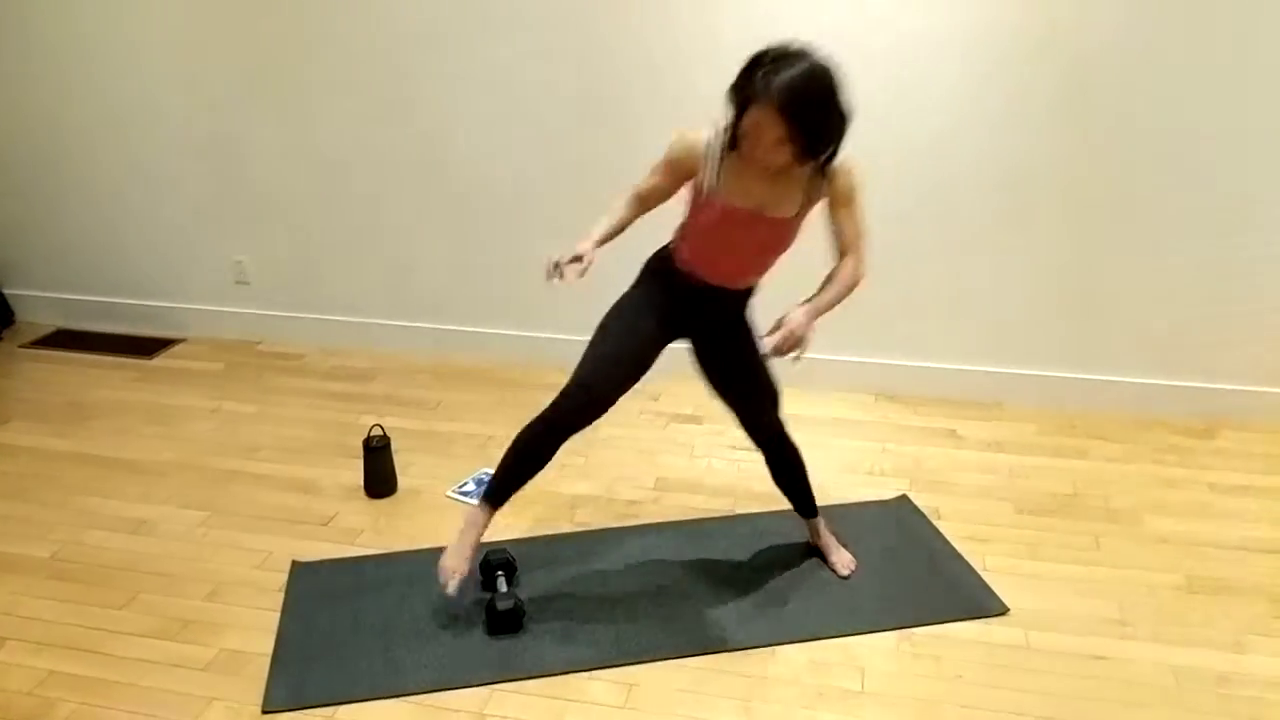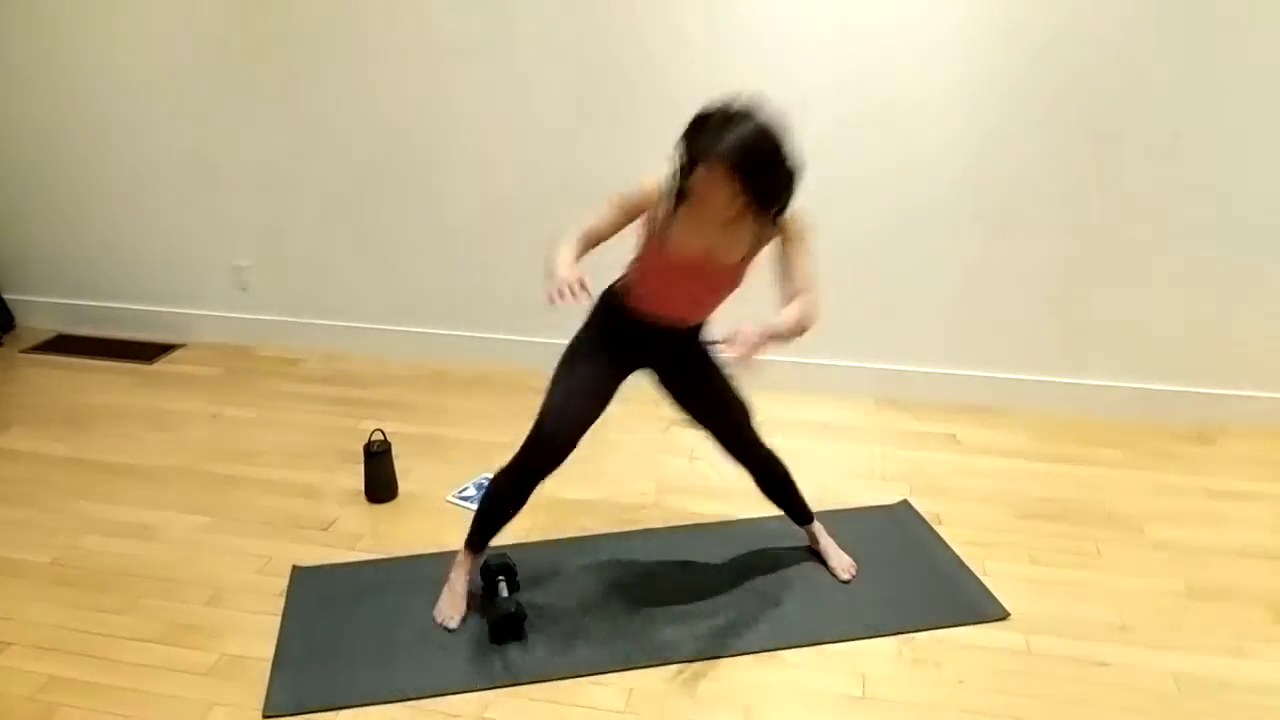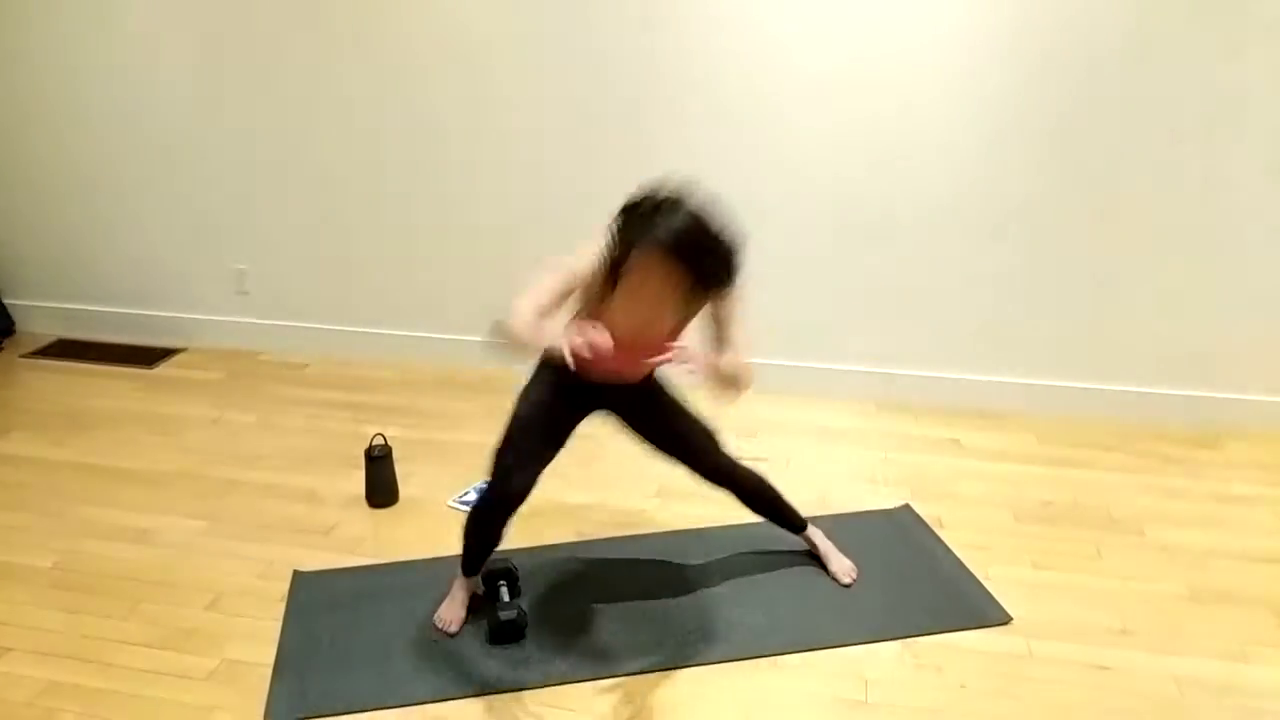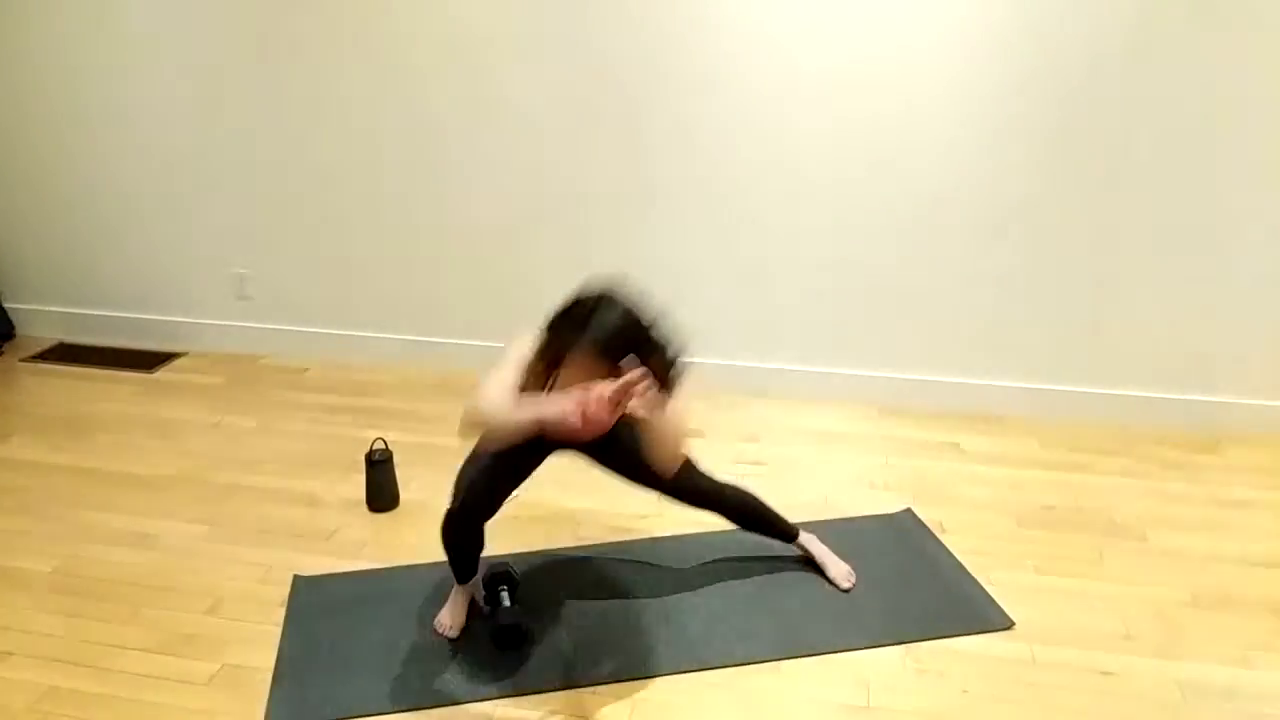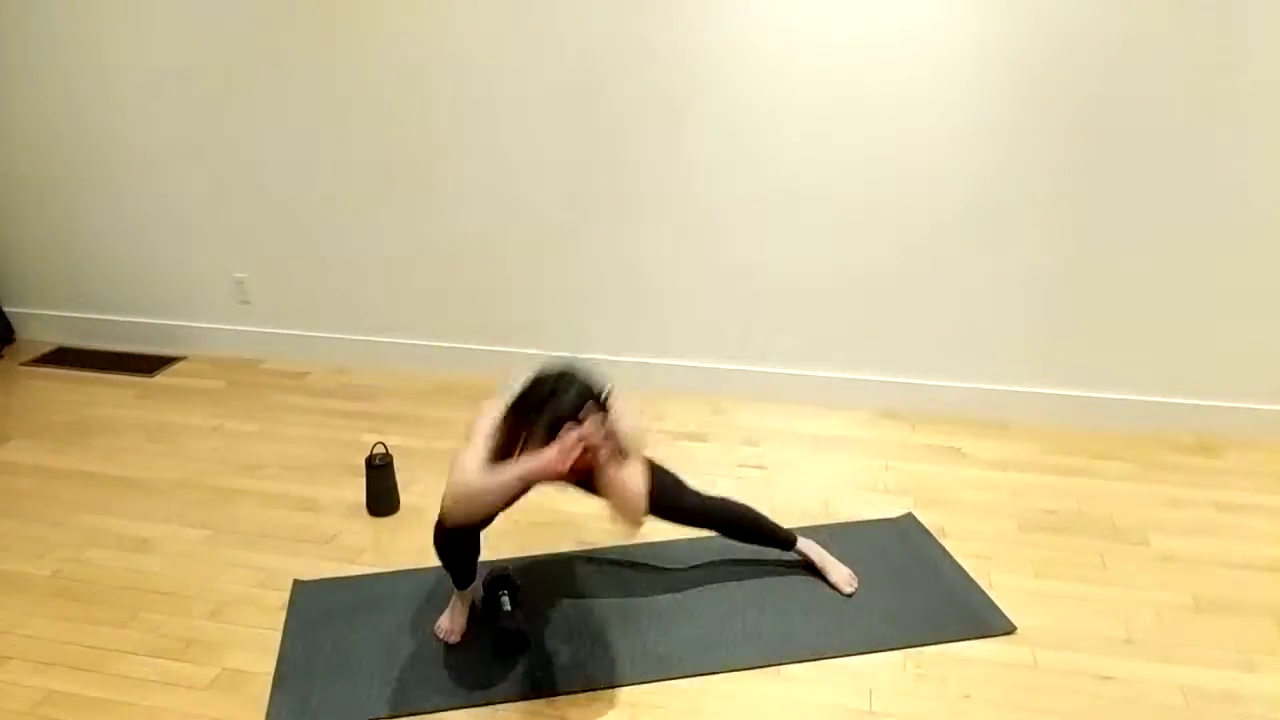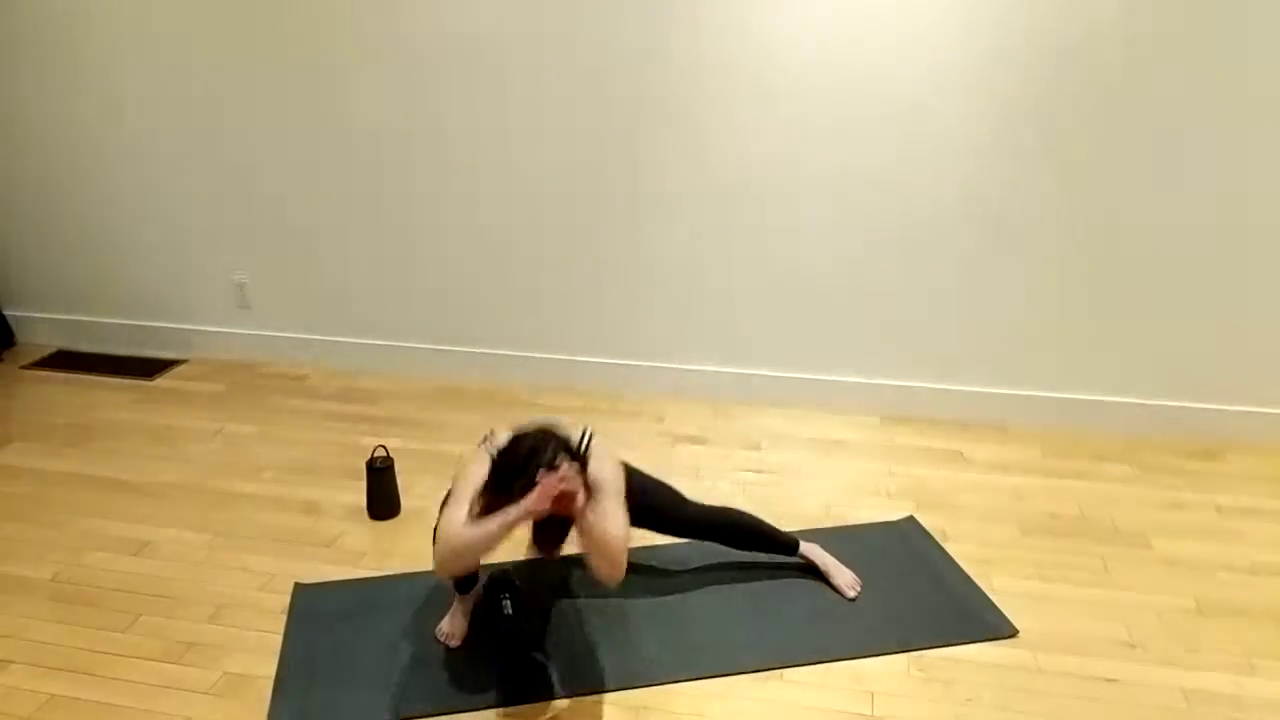
dt=0.1s
person 1, frame 1
left shoulder: (830, 177)
right shoulder: (702, 150)
left elbow: (853, 262)
right elbow: (641, 198)
left wrist: (809, 311)
right wrist: (593, 240)
left hip: (721, 309)
right hip: (661, 291)
left knee: (767, 429)
right knee: (574, 407)
left ankle: (818, 529)
right ankle: (478, 521)
person 1, frame 2
left shoulder: (776, 221)
right shoulder: (661, 196)
left elbow: (805, 307)
right elbow: (578, 237)
left wrist: (762, 334)
right wrist: (564, 265)
left hip: (682, 343)
right hip: (618, 327)
left knee: (746, 443)
right knee: (543, 450)
left ankle: (814, 533)
right ankle: (467, 562)
person 1, frame 3
left shoulder: (711, 289)
right shoulder: (599, 266)
left elbow: (738, 378)
right elbow: (517, 320)
left wrist: (713, 363)
right wrist: (557, 335)
left hip: (635, 386)
right hip: (563, 382)
left knee: (720, 468)
right knee: (506, 491)
left ankle: (812, 536)
right ankle: (467, 582)
person 1, frame 4
left shoulder: (644, 369)
right shoulder: (536, 352)
left elbow: (667, 461)
right elbow: (481, 418)
left wrist: (650, 409)
right wrist: (554, 408)
left hip: (603, 430)
right hip: (532, 425)
left knee: (701, 488)
right knee: (466, 511)
left ankle: (805, 542)
right ankle: (464, 587)
person 1, frame 5
left shoulder: (613, 424)
right shoulder: (498, 419)
left elbow: (634, 515)
right elbow: (453, 504)
left wrist: (605, 459)
right wrist: (536, 464)
left hip: (595, 459)
right hip: (521, 461)
left knee: (694, 507)
right knee: (451, 531)
left ankle: (807, 547)
right ankle: (464, 594)
person 1, frame 6
left shoulder: (599, 467)
right shoulder: (487, 465)
left elbow: (614, 570)
right elbow: (447, 555)
left wrist: (583, 506)
right wrist: (520, 511)
right hip: (512, 485)
left knee: (693, 517)
right knee: (455, 560)
left ankle: (809, 552)
right ankle: (467, 598)
